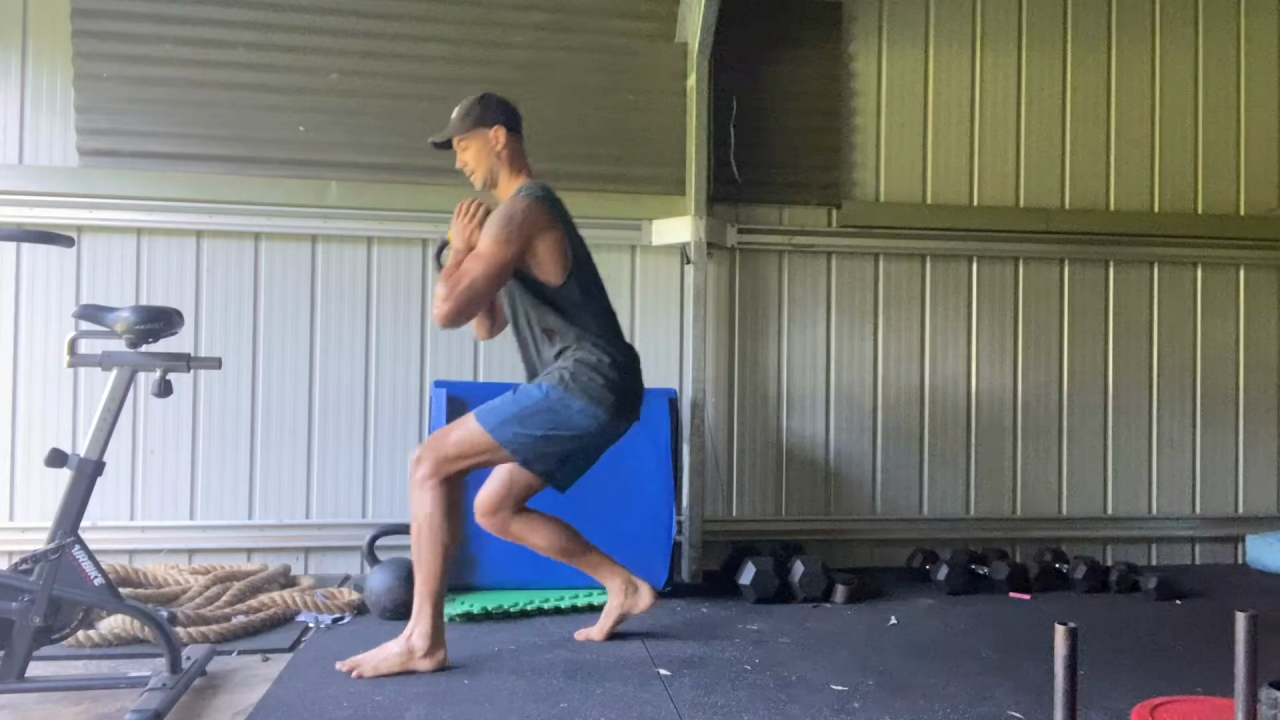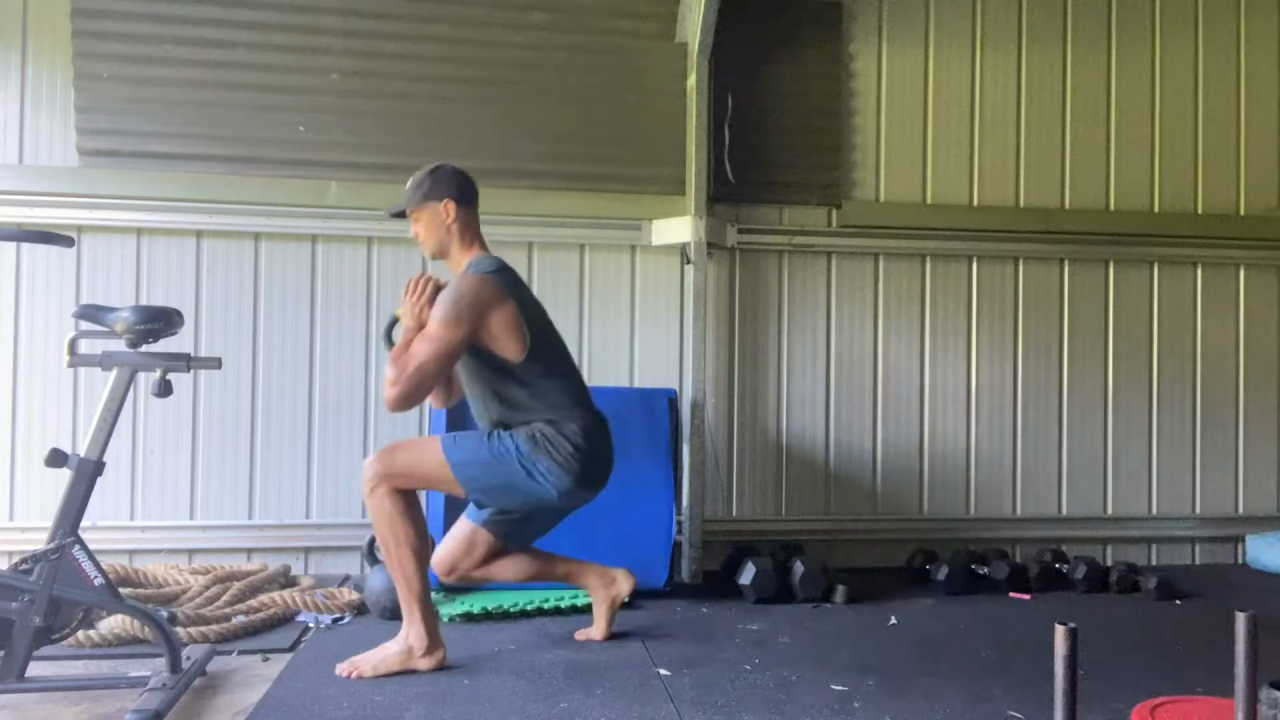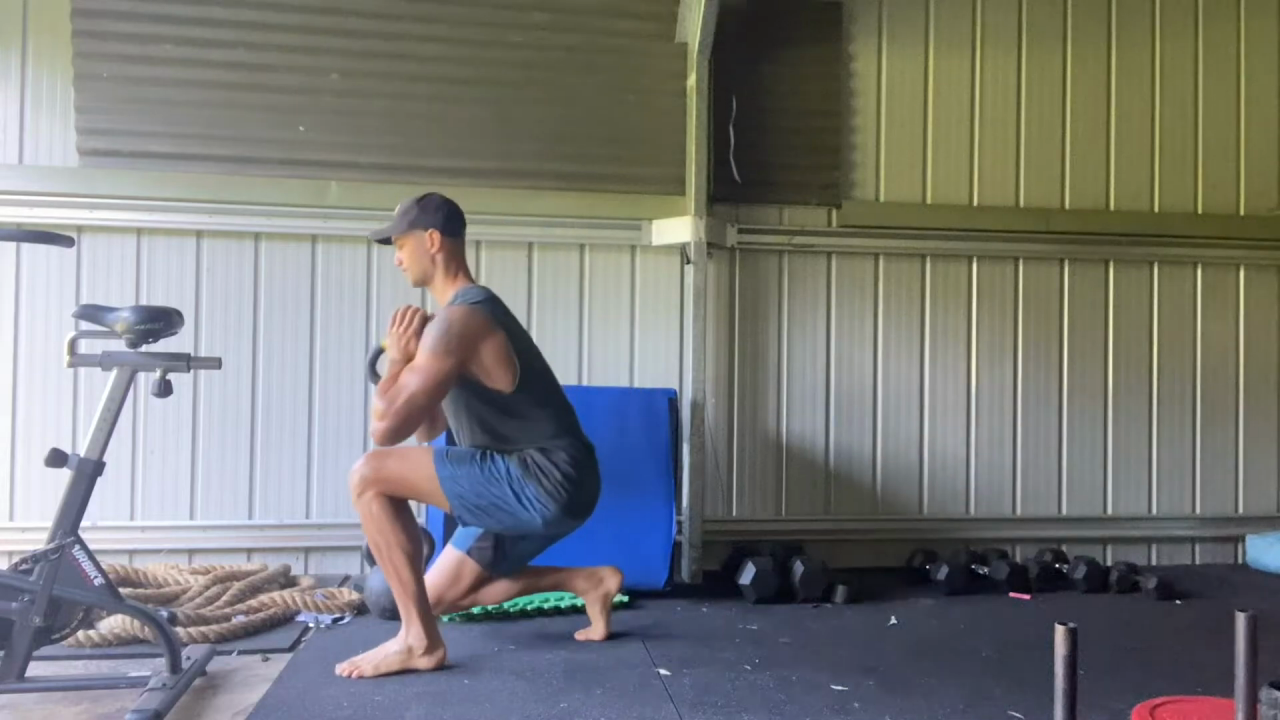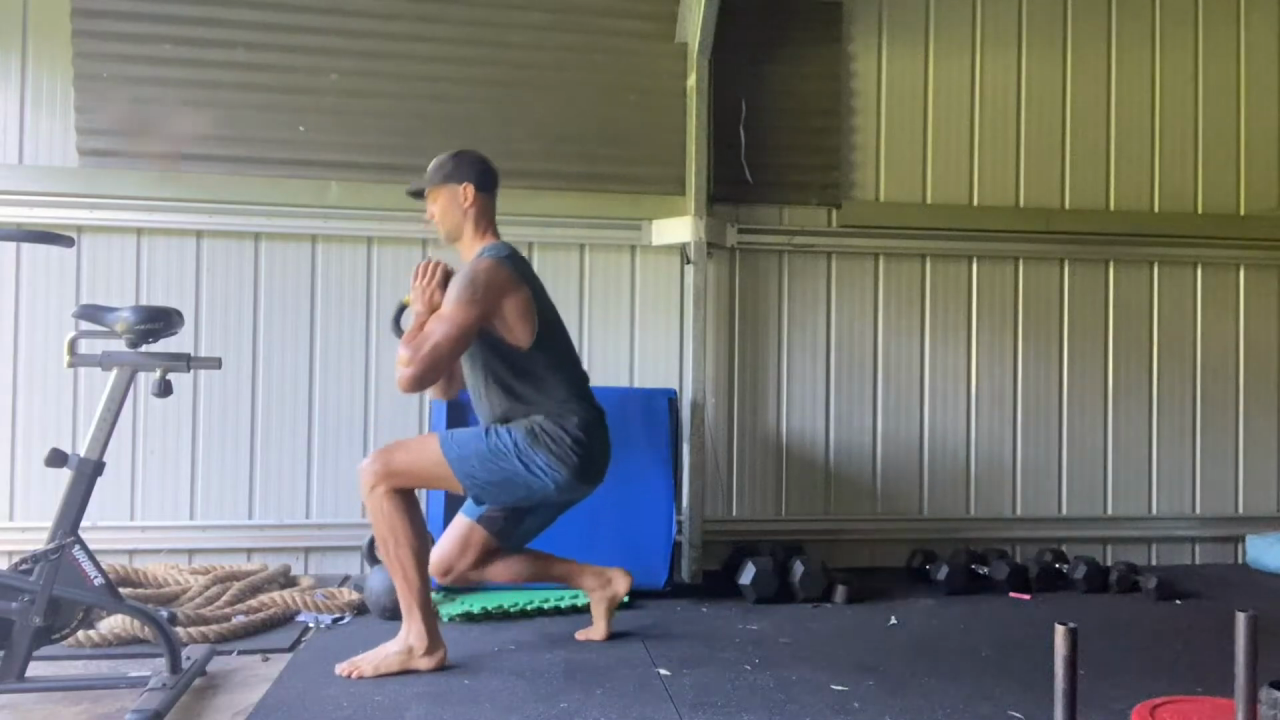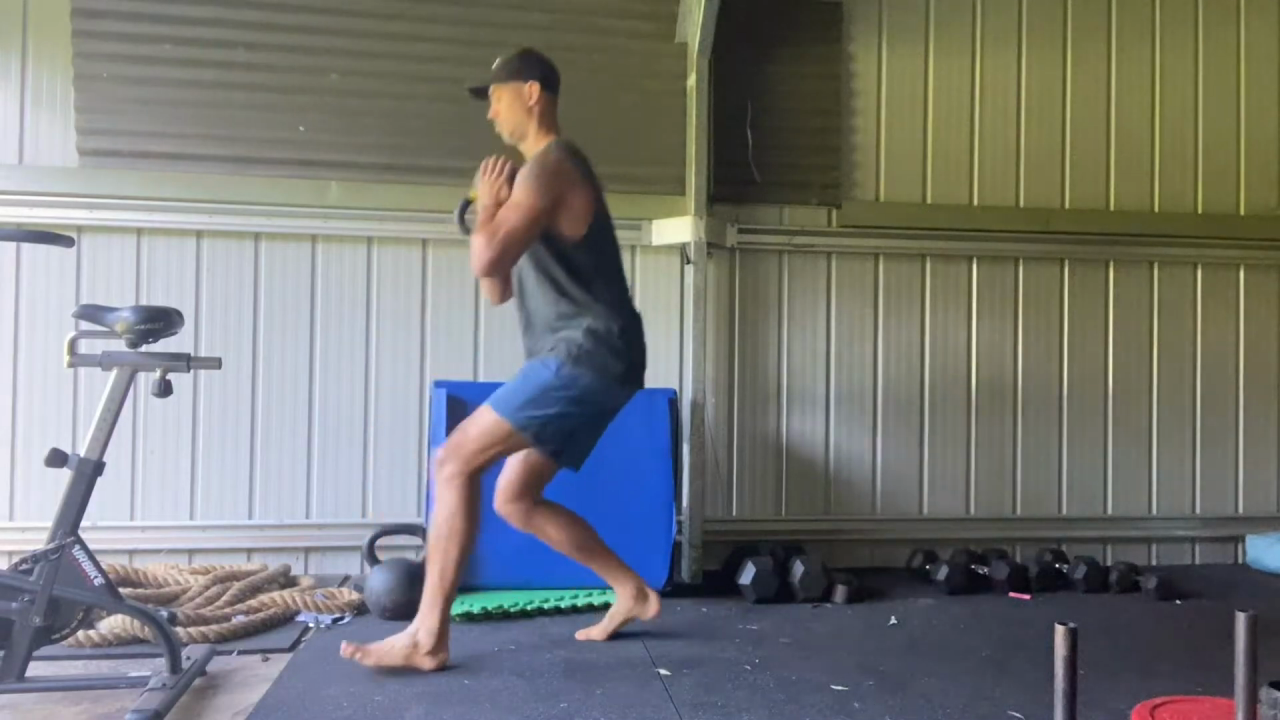
dt=0.3s
person 1, frame 1
left shoulder: (520, 211)
right shoulder: (522, 213)
left elbow: (449, 310)
right elbow: (487, 325)
left wrist: (460, 248)
right wrist: (472, 251)
left hip: (586, 384)
right hip: (590, 391)
left knee: (430, 462)
right knee: (494, 509)
left ankle: (422, 640)
right ankle: (624, 586)
person 1, frame 2
left shoulder: (470, 289)
right shoulder: (481, 284)
left elbow: (398, 391)
right elbow: (444, 395)
left wrist: (412, 327)
right wrist: (426, 328)
left hip: (557, 454)
right hip: (554, 455)
left knee: (381, 471)
right knee: (451, 564)
left ankle: (419, 639)
right ankle: (601, 581)
person 1, frame 3
left shoulder: (458, 321)
right shoulder: (466, 315)
left elbow: (386, 427)
right elbow: (429, 426)
left wrist: (397, 358)
right wrist: (409, 359)
left hip: (549, 483)
right hip: (543, 484)
left knee: (368, 476)
right knee: (440, 593)
left ankle: (418, 640)
right ankle: (591, 580)
person 1, frame 4
left shoulder: (483, 273)
right shoulder: (486, 271)
left elbow: (411, 375)
right elbow: (446, 385)
left wrist: (421, 312)
right wrist: (431, 316)
left hip: (553, 444)
right hip: (553, 449)
left knee: (381, 470)
right knee: (449, 564)
left ankle: (419, 640)
right ankle: (598, 581)
person 1, frame 5
left shoulder: (552, 164)
right shoulder: (541, 174)
left elbow: (486, 258)
right elbow: (499, 288)
left wrist: (489, 207)
right wrist: (494, 213)
left hip: (589, 354)
right hip: (584, 360)
left knee: (456, 463)
right knee: (514, 498)
left ankle: (427, 636)
right ankle: (632, 591)
